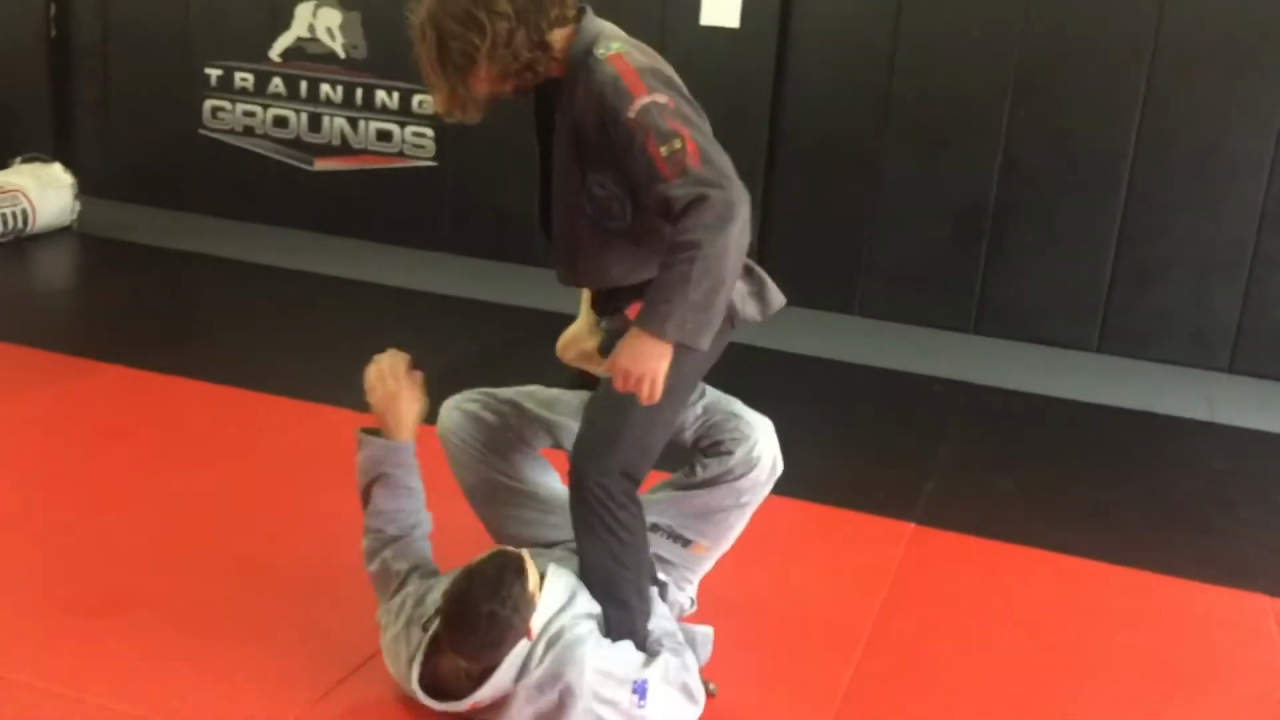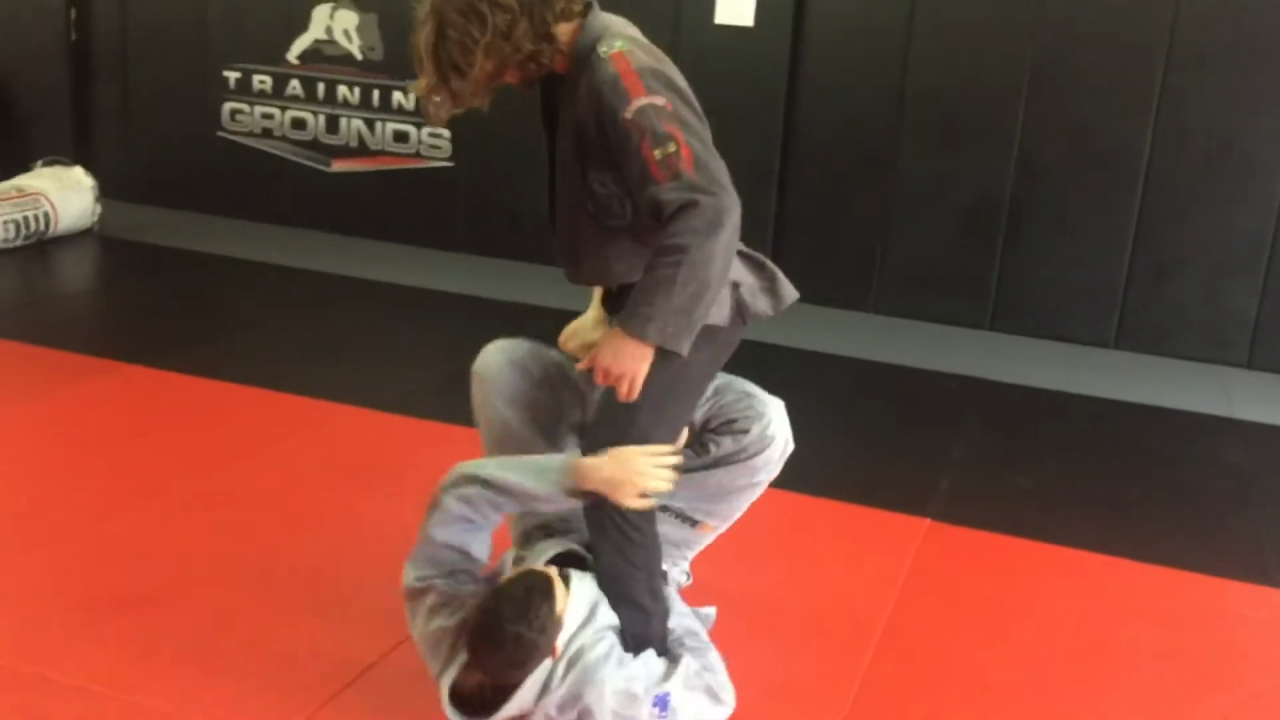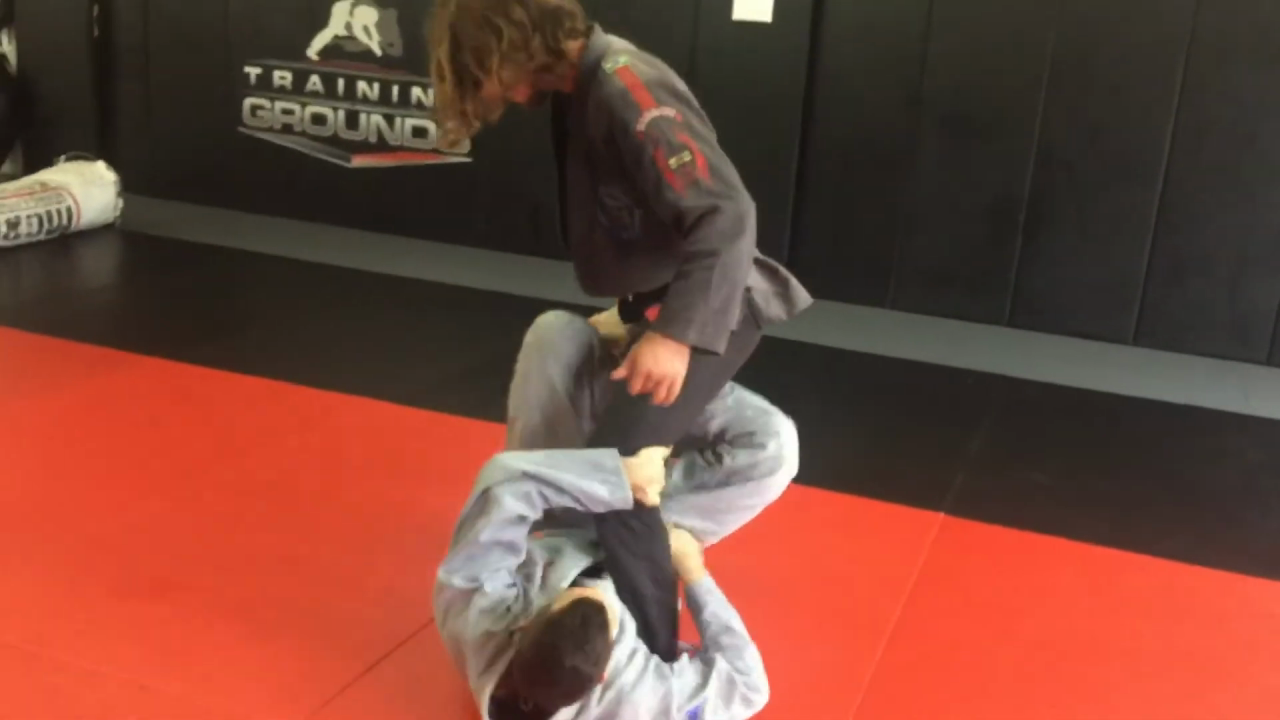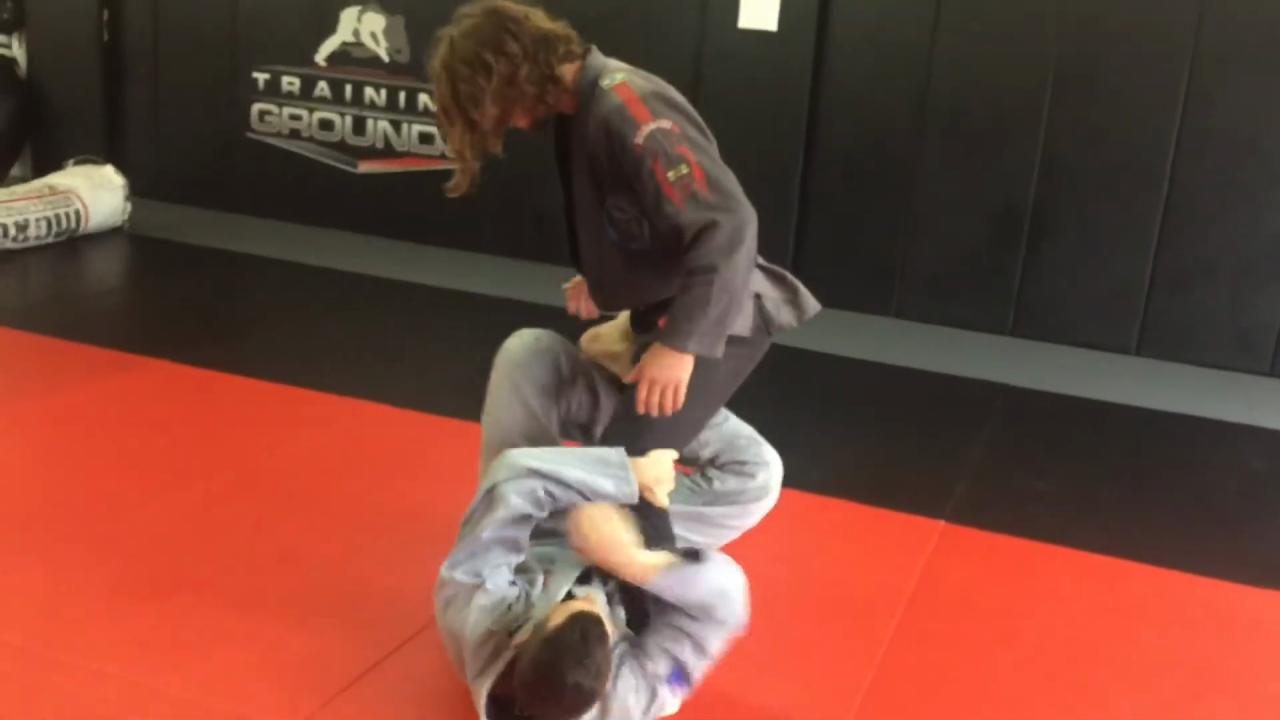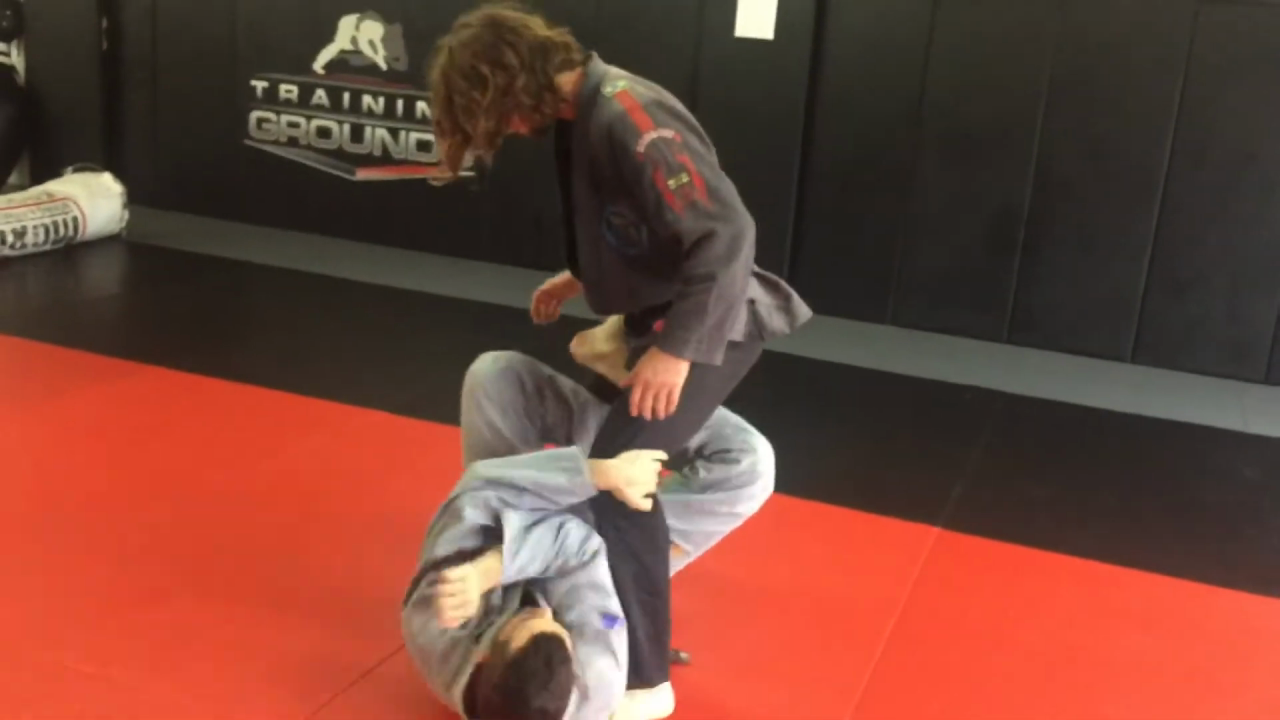
dt=0.2s
person 1, frame 1
left shoulder: (619, 79)
right shoulder: (563, 69)
left elbow: (718, 205)
left wrist: (660, 330)
right wrist: (599, 300)
left hip: (676, 308)
right hip: (631, 295)
left knee: (602, 470)
right knee: (596, 455)
right ankle: (623, 608)
person 1, frame 2
left shoulder: (620, 77)
right shoulder: (578, 56)
left elbow: (707, 211)
left wrist: (642, 331)
right wrist: (616, 294)
left hip: (688, 306)
right hip: (646, 292)
right knee: (606, 451)
left ankle: (635, 659)
person 1, frame 3
left shoulder: (625, 89)
right shoulder: (582, 77)
left elbow: (723, 212)
left wrist: (678, 333)
left hip: (712, 309)
right hip: (662, 295)
left knee: (617, 464)
left ankle: (650, 656)
person 1, frame 4
left shoulder: (626, 112)
right shoulder: (582, 104)
left elbow: (725, 227)
left wrist: (682, 345)
right wrist: (602, 281)
left hip: (718, 323)
right hip: (667, 314)
person 1, frame 5
left shoulder: (628, 117)
right shoulder: (580, 110)
left elbow: (723, 231)
left wrist: (678, 348)
right wrist: (583, 275)
left hip: (716, 323)
right hip: (661, 318)
right knee: (616, 462)
left ankle: (640, 677)
person 2, frame 1
left shoulder: (409, 638)
right shoulder: (577, 670)
left elbow: (394, 547)
left wrist: (394, 435)
left knee: (464, 416)
right knee: (749, 445)
person 2, frame 2
left shoulder: (440, 632)
right shoulder: (599, 688)
left elbow: (464, 495)
left wrist: (583, 472)
right wrist: (657, 589)
left hip: (555, 536)
left knee: (502, 360)
right knee: (762, 427)
person 2, frame 3
left shoulder: (470, 627)
left elbow: (502, 482)
left wrist: (620, 473)
right wrist: (694, 576)
left hip: (542, 539)
right knee: (772, 448)
person 2, frame 4
left shoulder: (471, 625)
left elbow: (510, 482)
right elbow: (725, 598)
left wrist: (629, 473)
right wrist: (634, 562)
left hip: (528, 546)
right hip: (600, 563)
left knee: (532, 350)
right knee: (755, 473)
person 2, frame 5
left shoulder: (432, 635)
right shoulder: (592, 687)
left elbow: (480, 489)
right elbow: (580, 551)
left wrist: (600, 473)
right wrist: (490, 568)
left knee: (496, 373)
right knee: (747, 466)
